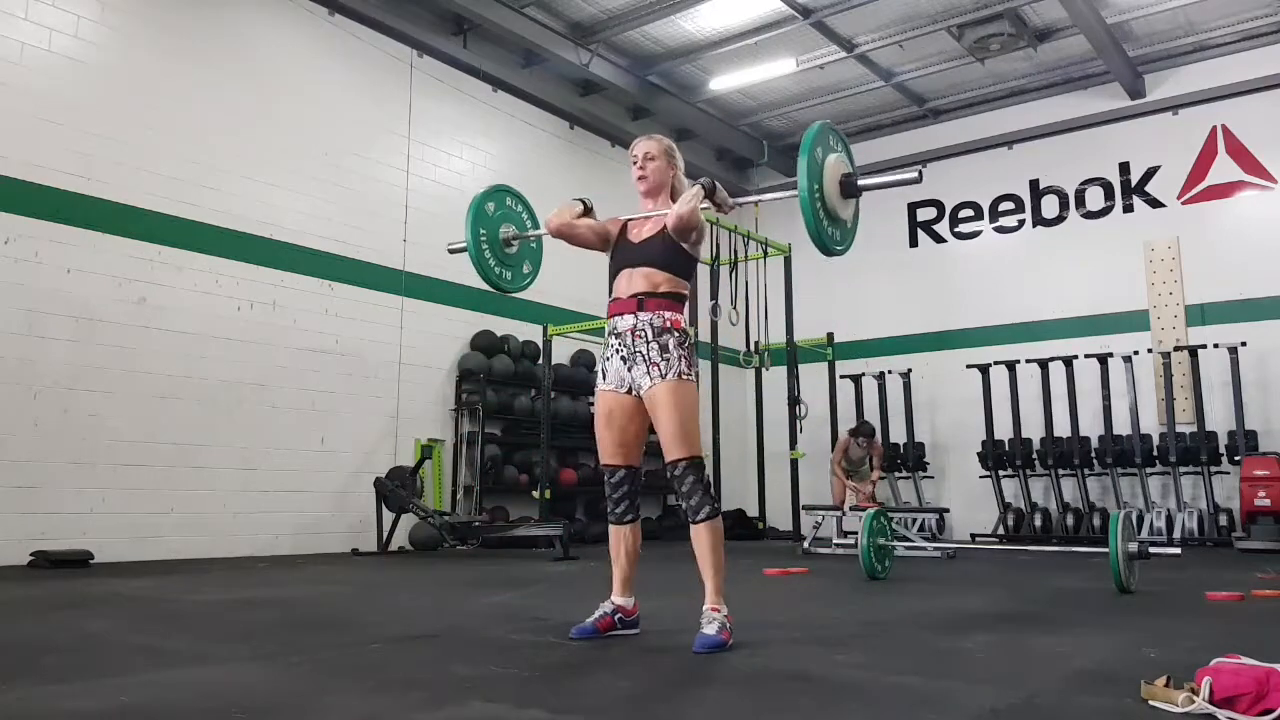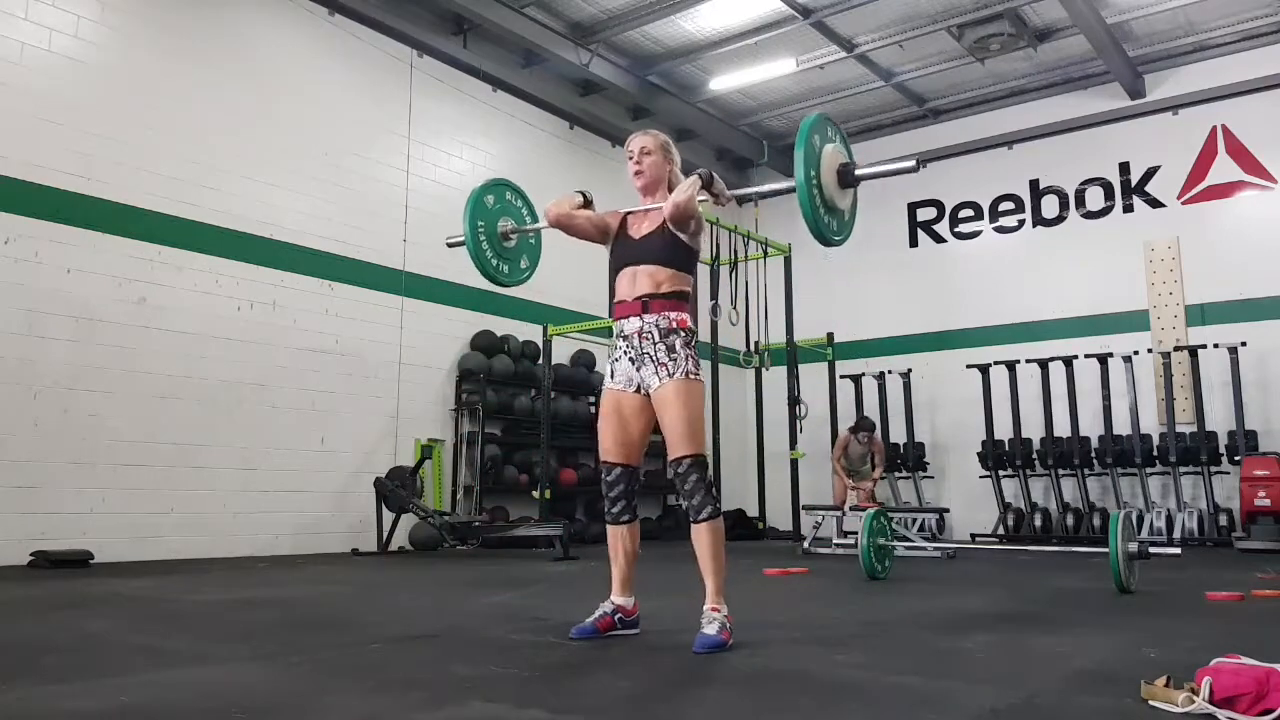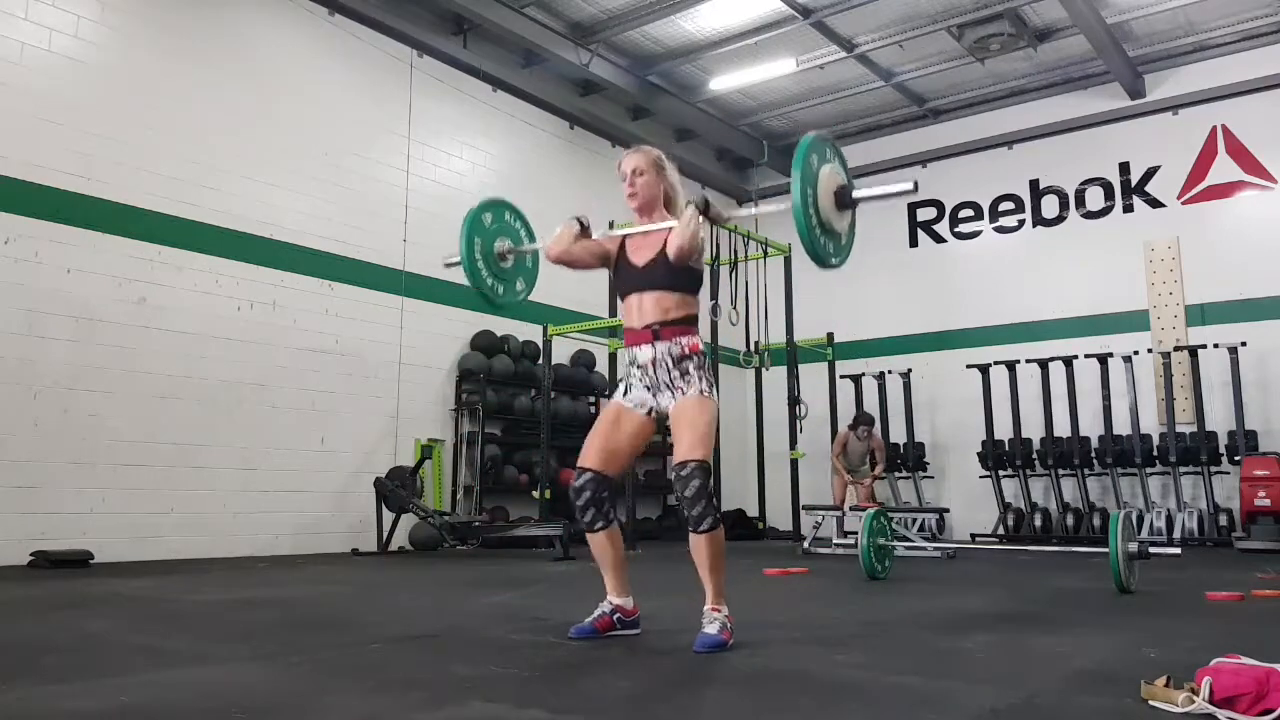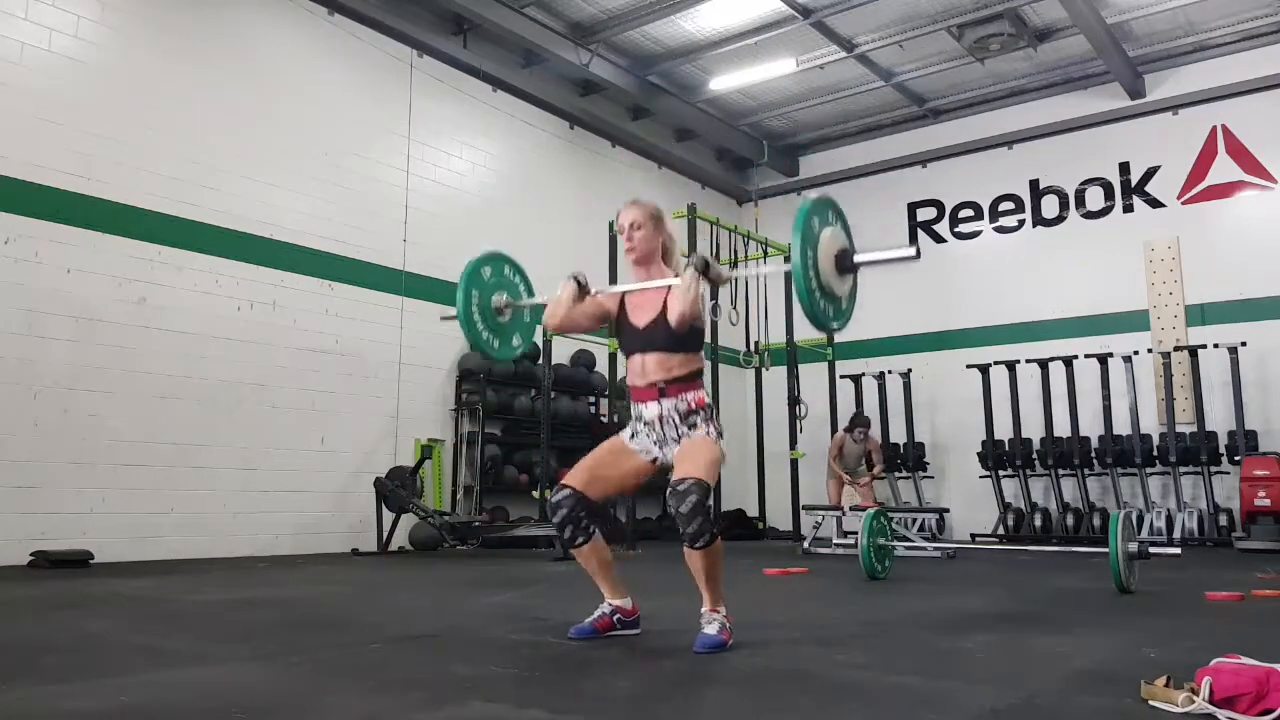
dt=0.1s
person 1, frame 1
left shoulder: (686, 221)
right shoulder: (618, 228)
left elbow: (678, 218)
right elbow: (556, 226)
left wrist: (704, 193)
right wrist: (582, 206)
left hip: (663, 342)
right hip: (617, 347)
left knee: (686, 475)
right knee: (617, 483)
left ankle: (716, 611)
right ankle: (622, 604)
person 1, frame 2
left shoulder: (684, 215)
right shoulder: (619, 221)
left elbow: (678, 205)
right elbow: (556, 215)
left wrist: (702, 185)
right wrist: (584, 202)
left hip: (672, 345)
right hip: (625, 351)
left knee: (689, 475)
right knee: (615, 480)
left ankle: (716, 611)
right ankle: (621, 605)
person 1, frame 3
left shoulder: (683, 234)
right shoulder: (618, 245)
left elbow: (680, 244)
right elbow: (556, 251)
left wrist: (697, 212)
right wrist: (578, 226)
left hip: (681, 367)
right hip: (635, 372)
left knee: (691, 481)
right knee: (587, 484)
left ankle: (716, 612)
right ankle: (620, 605)
person 1, frame 4
left shoulder: (680, 290)
right shoulder: (616, 301)
left elbow: (681, 315)
right elbow: (555, 320)
left wrist: (695, 274)
right wrist: (575, 288)
left hip: (690, 425)
right hip: (641, 431)
left knee: (689, 500)
right knee: (564, 501)
left ankle: (714, 612)
right ankle: (619, 606)
